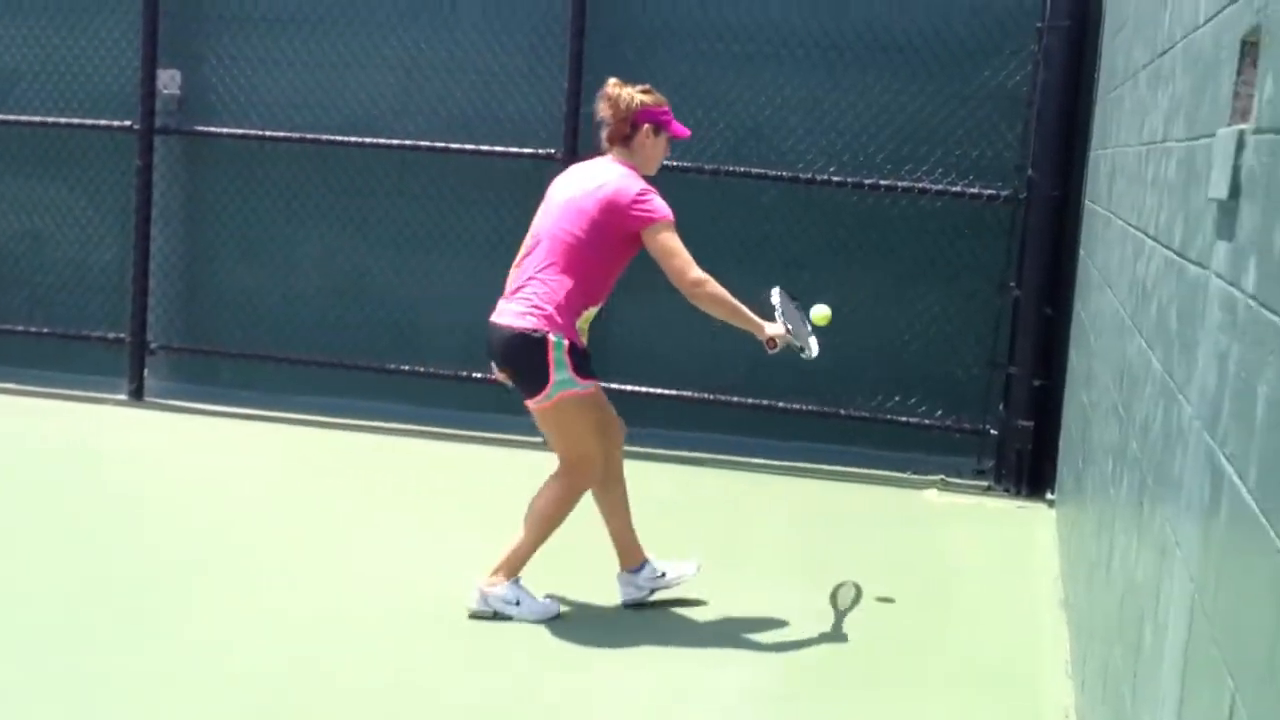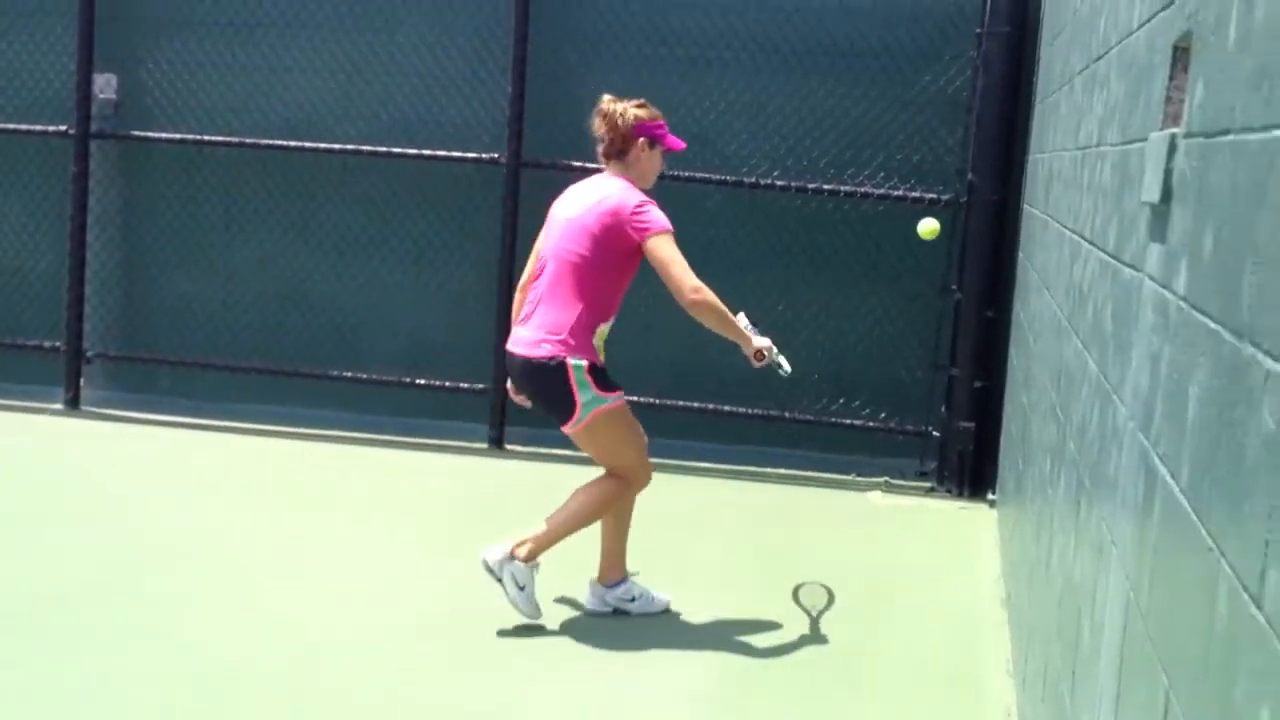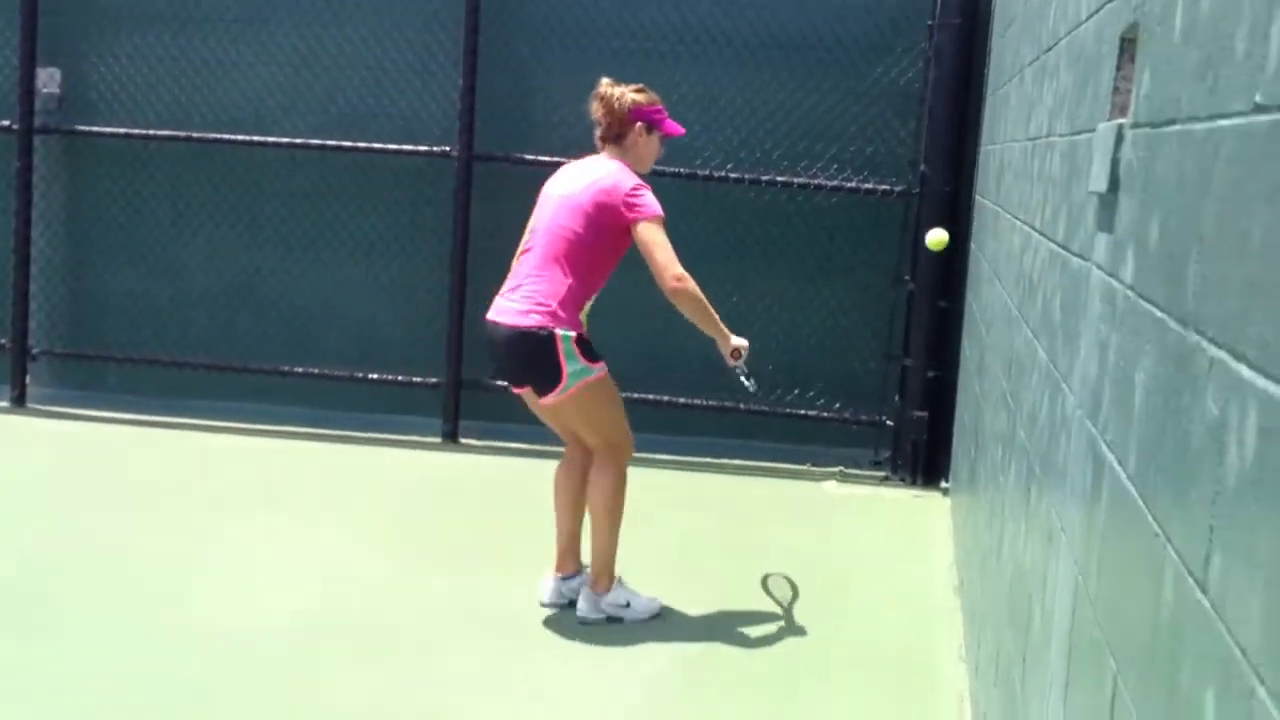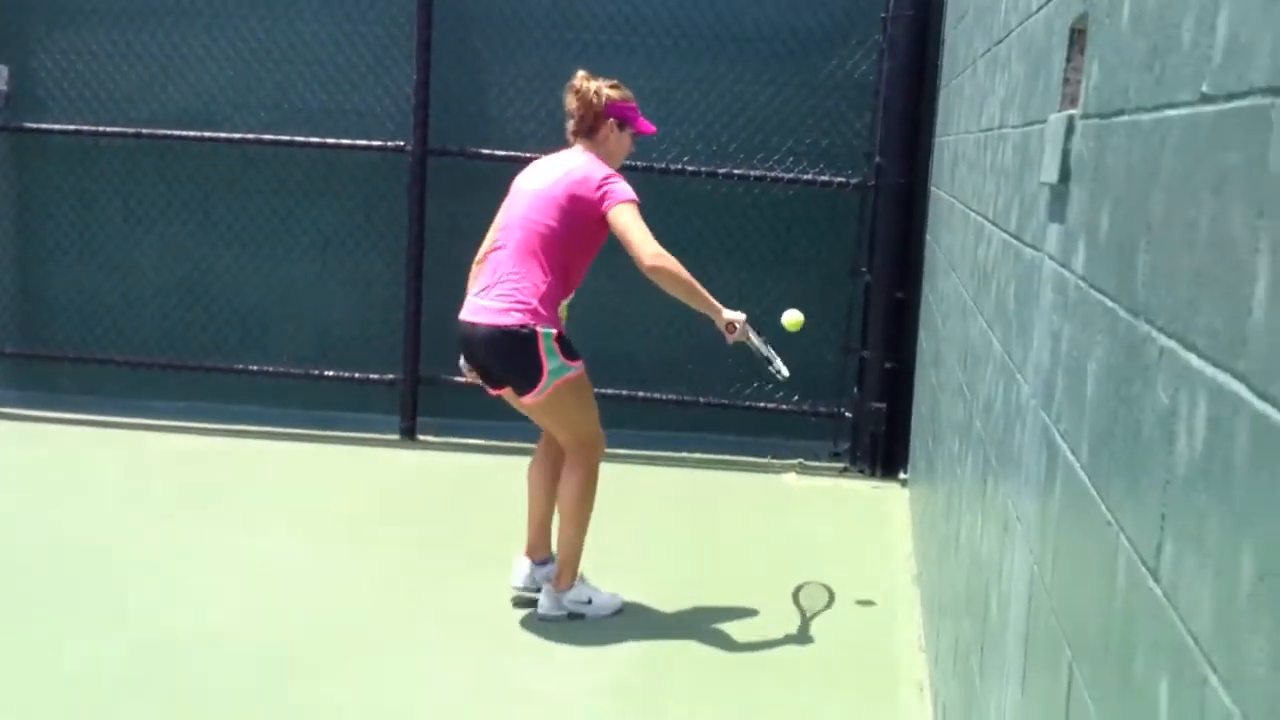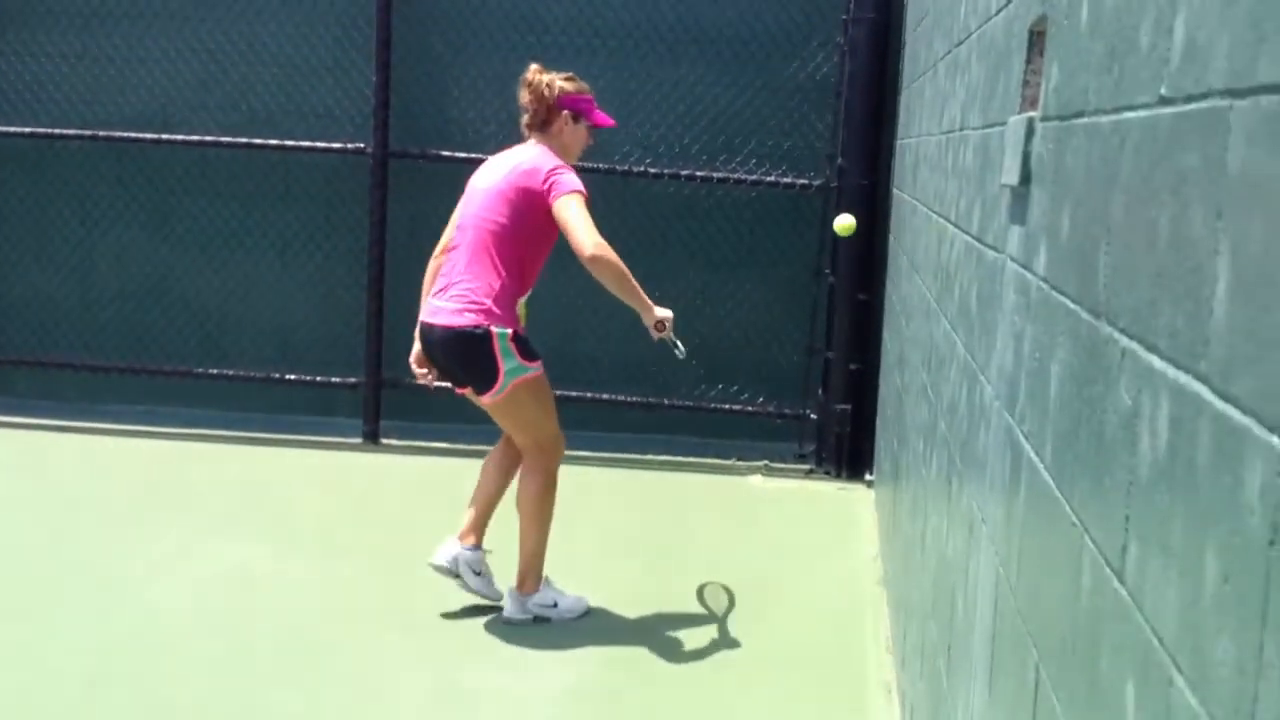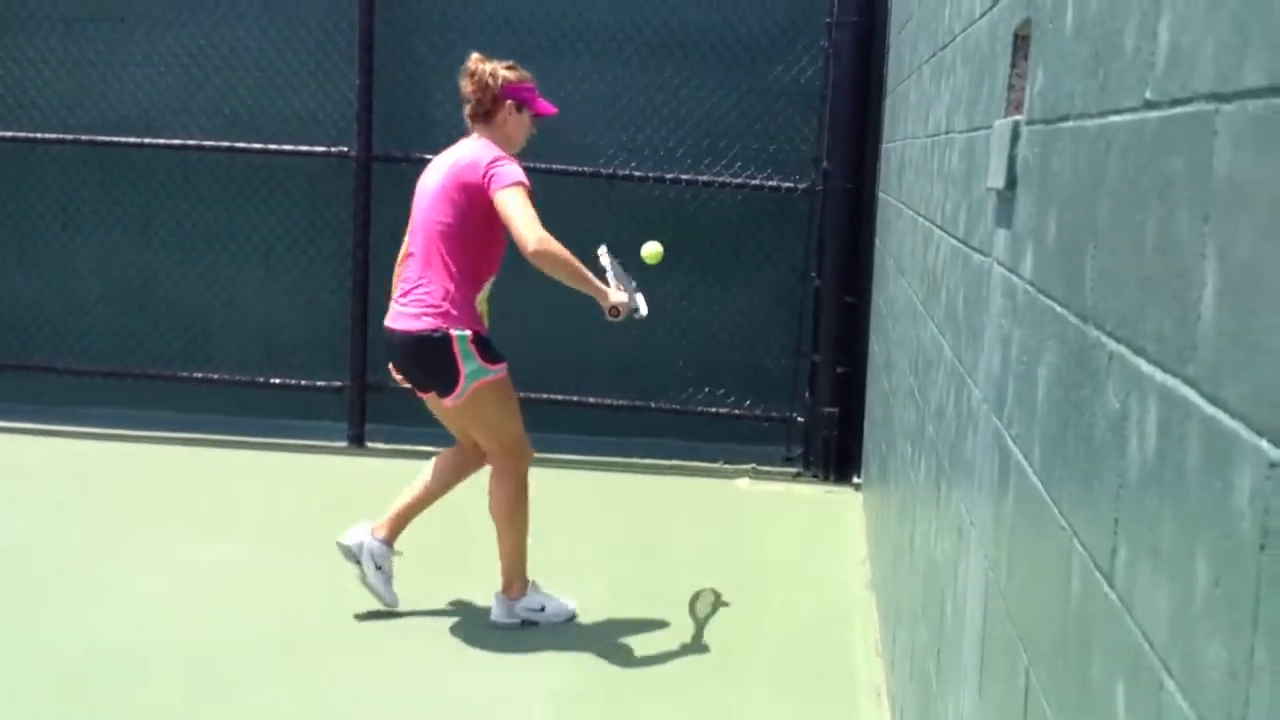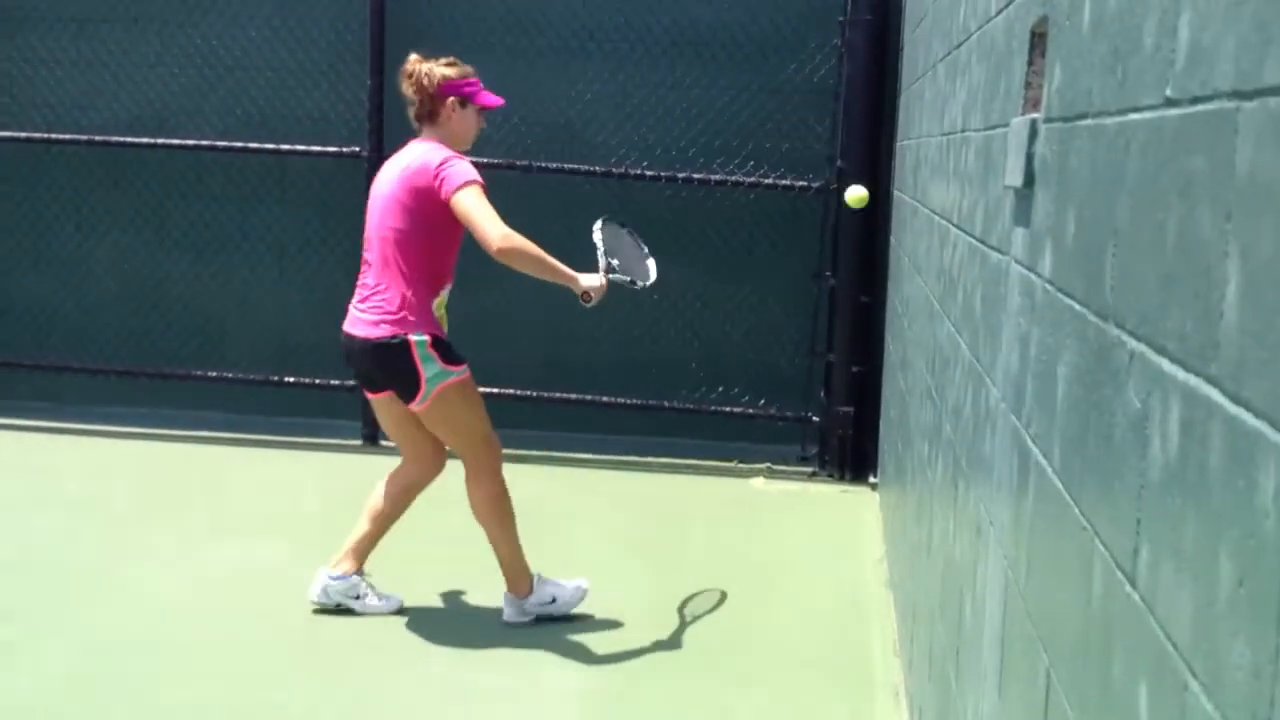
dt=0.2s
person 1, frame 1
left shoulder: (574, 175)
right shoulder: (636, 194)
left elbow: (523, 259)
right elbow: (693, 283)
right wrist: (759, 326)
left hip: (512, 329)
right hip: (544, 342)
left knee: (608, 438)
right knee: (585, 467)
left ankle: (635, 570)
right ankle: (499, 583)
person 1, frame 2
left shoulder: (572, 195)
right shoulder: (635, 208)
left elbow: (526, 284)
right elbow: (692, 295)
right wrist: (747, 339)
left hip: (528, 355)
right hip: (564, 363)
left knee: (627, 456)
right knee: (634, 472)
left ankle: (611, 582)
right ankle: (520, 554)
person 1, frame 3
left shoulder: (567, 174)
right shoulder: (630, 190)
right elbow: (674, 281)
right wrist: (725, 337)
left hip: (504, 327)
right hip: (547, 336)
left knee: (583, 445)
right knee: (612, 450)
left ankle: (566, 575)
right ankle: (600, 591)
person 1, frame 4
left shoulder: (536, 171)
right shoulder: (602, 181)
left elbow: (484, 255)
right elbow: (654, 262)
right wrist: (719, 313)
left hip: (477, 325)
right hip: (524, 333)
left knee: (559, 435)
right knee: (585, 447)
left ankle: (536, 560)
right ankle: (564, 587)
person 1, frame 5
left shoulder: (493, 167)
right shoulder: (552, 173)
left elbow: (442, 254)
right elbow: (592, 252)
left wrist: (422, 339)
right wrist: (647, 308)
left hip: (440, 326)
right hip: (483, 333)
left knee: (522, 435)
right knee: (544, 450)
left ankle: (465, 544)
right ankle: (529, 592)
person 1, frame 6
left shoulder: (444, 163)
right shoulder: (496, 165)
right elbow: (537, 246)
right wrist: (602, 292)
left hip: (406, 331)
right hip: (446, 336)
left knee: (476, 447)
right knee: (513, 454)
left ankle: (377, 535)
right ankle: (516, 595)
person 1, frame 7
left shoulder: (398, 165)
right shoulder: (446, 165)
right elbow: (501, 243)
right wrist: (575, 279)
left hip: (366, 337)
right hip: (407, 342)
left knee: (424, 459)
right knee: (484, 456)
left ankle: (342, 574)
right ankle: (524, 591)
